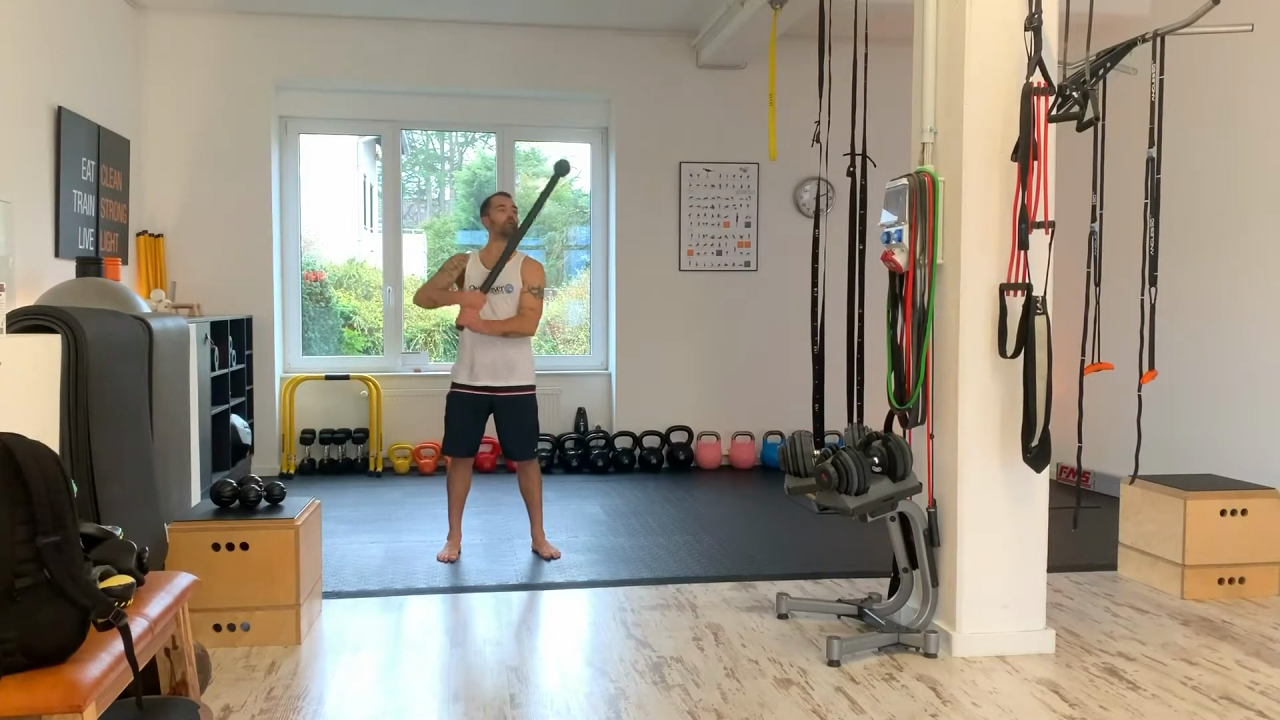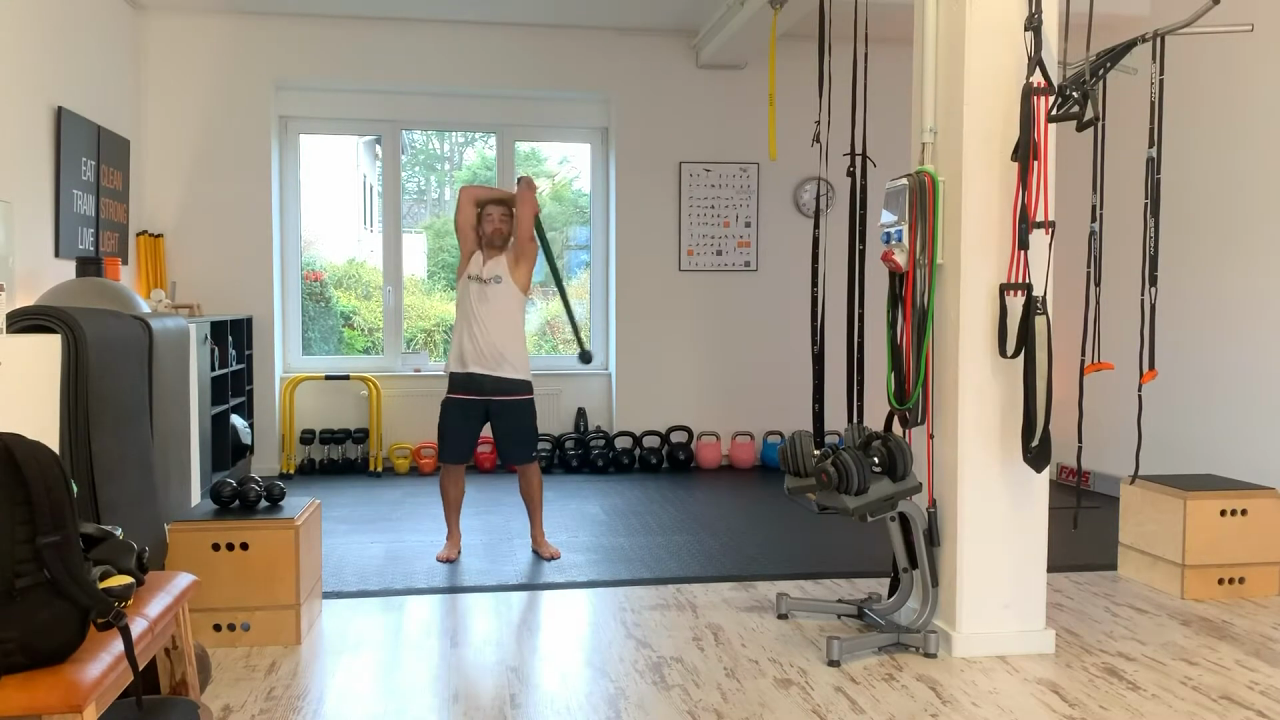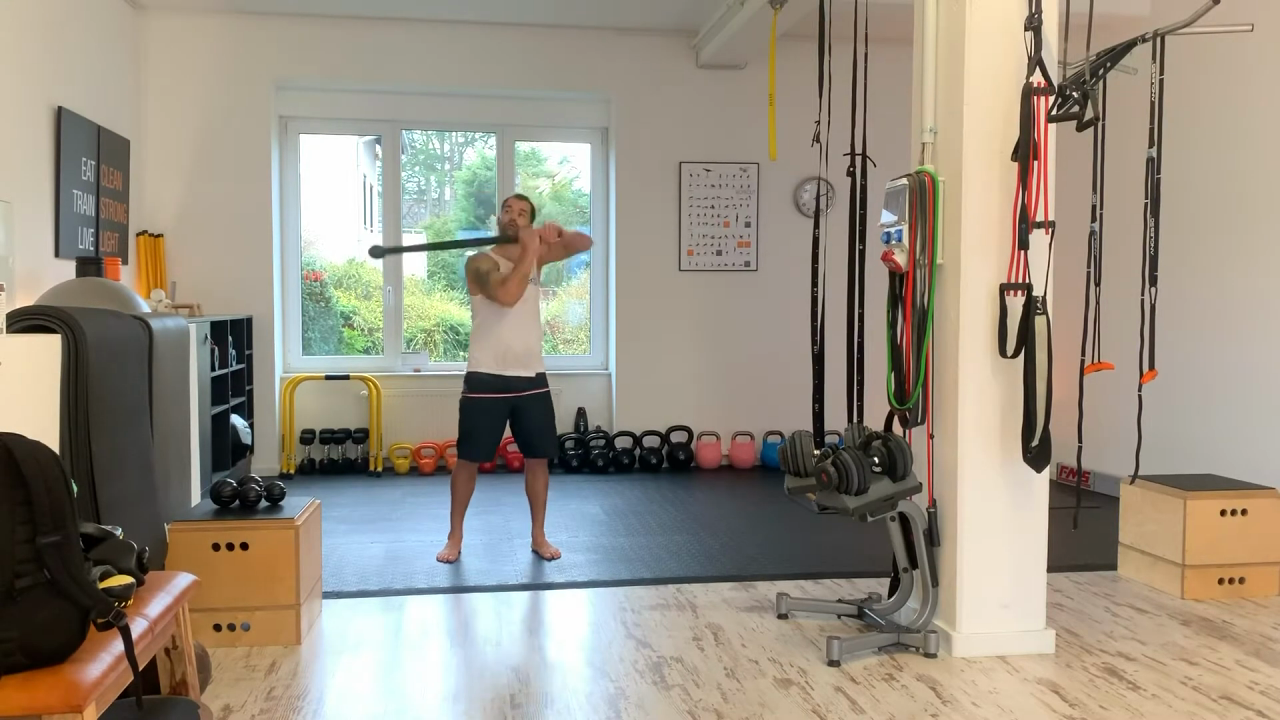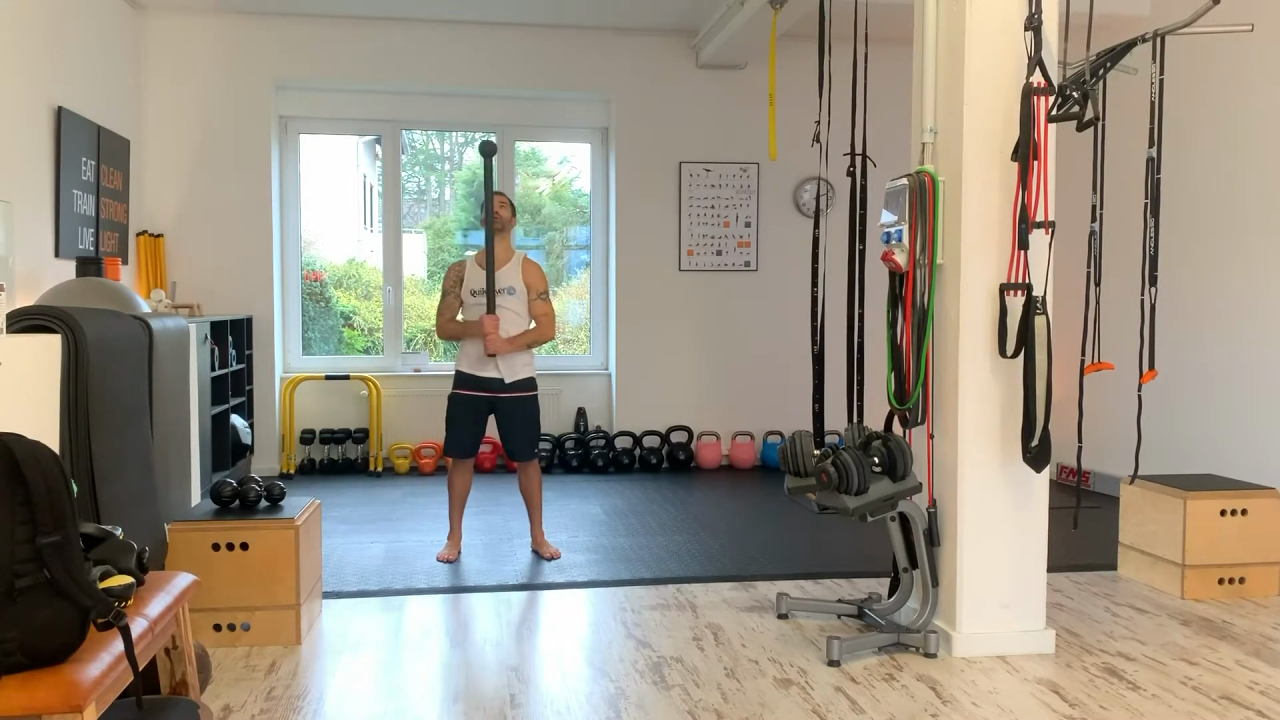
dt=0.5s
person 1, frame 1
left shoulder: (530, 268)
right shoulder: (462, 263)
left elbow: (528, 323)
right elbow: (421, 297)
left wrist: (481, 323)
right wrist: (458, 296)
left hip: (516, 383)
right hip: (468, 381)
left knee: (526, 459)
right knee: (459, 458)
left ankle: (538, 536)
right ankle: (454, 537)
person 1, frame 2
left shoulder: (519, 259)
right shoulder: (469, 256)
left elbow: (528, 201)
right elbow: (467, 194)
left wrist: (523, 194)
right wrist: (507, 195)
left hip: (511, 382)
right hip: (465, 380)
left knee: (525, 462)
right knee: (452, 462)
left ankle: (538, 536)
right ankle: (453, 538)
person 1, frame 3
left shoulder: (536, 256)
right shoulder: (480, 262)
left elbow: (585, 243)
right elbow: (508, 295)
left wrist: (559, 233)
right wrist: (528, 250)
left hip: (531, 379)
right hip: (486, 379)
left knee: (538, 457)
right knee: (469, 459)
left ankle: (538, 536)
right ankle: (455, 536)
person 1, frame 4
left shoulder: (529, 270)
right shoulder: (460, 271)
left elbow: (547, 328)
right elbow: (443, 326)
left wrist: (507, 344)
right wrist: (475, 328)
left hip: (517, 381)
right hip: (471, 380)
left knee: (527, 459)
right knee: (460, 458)
left ankle: (537, 536)
right ankle: (454, 537)
